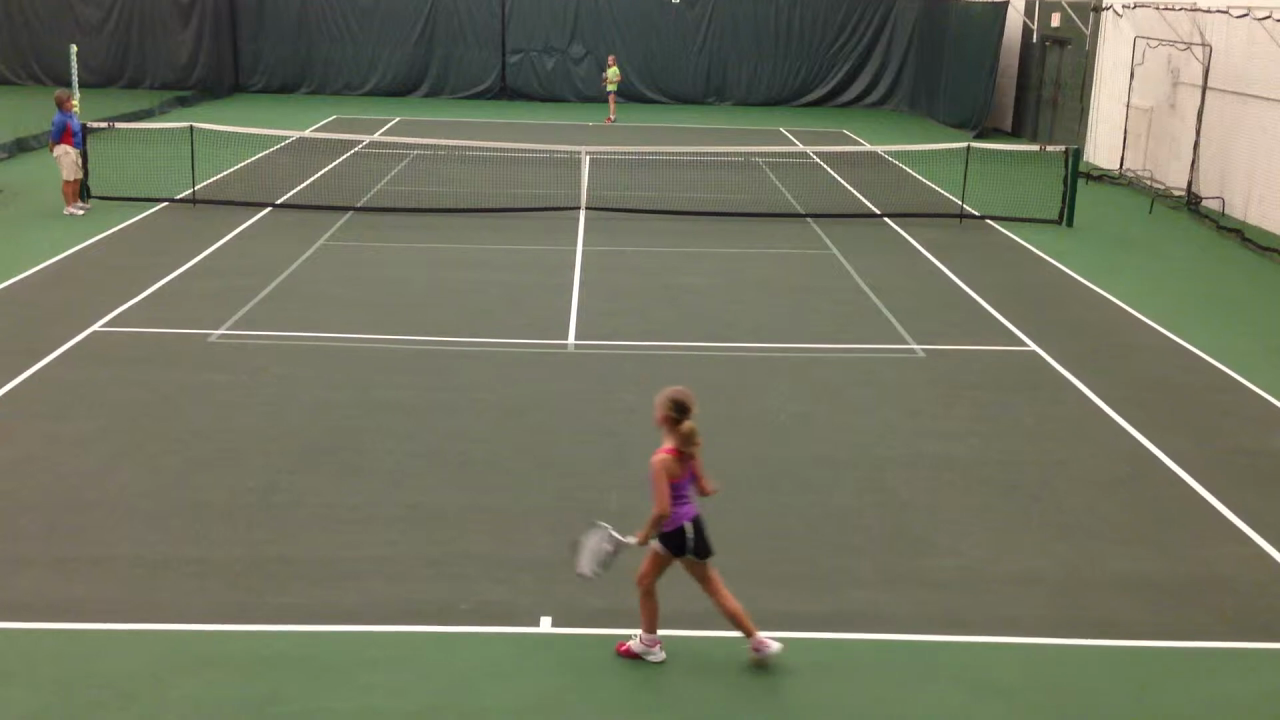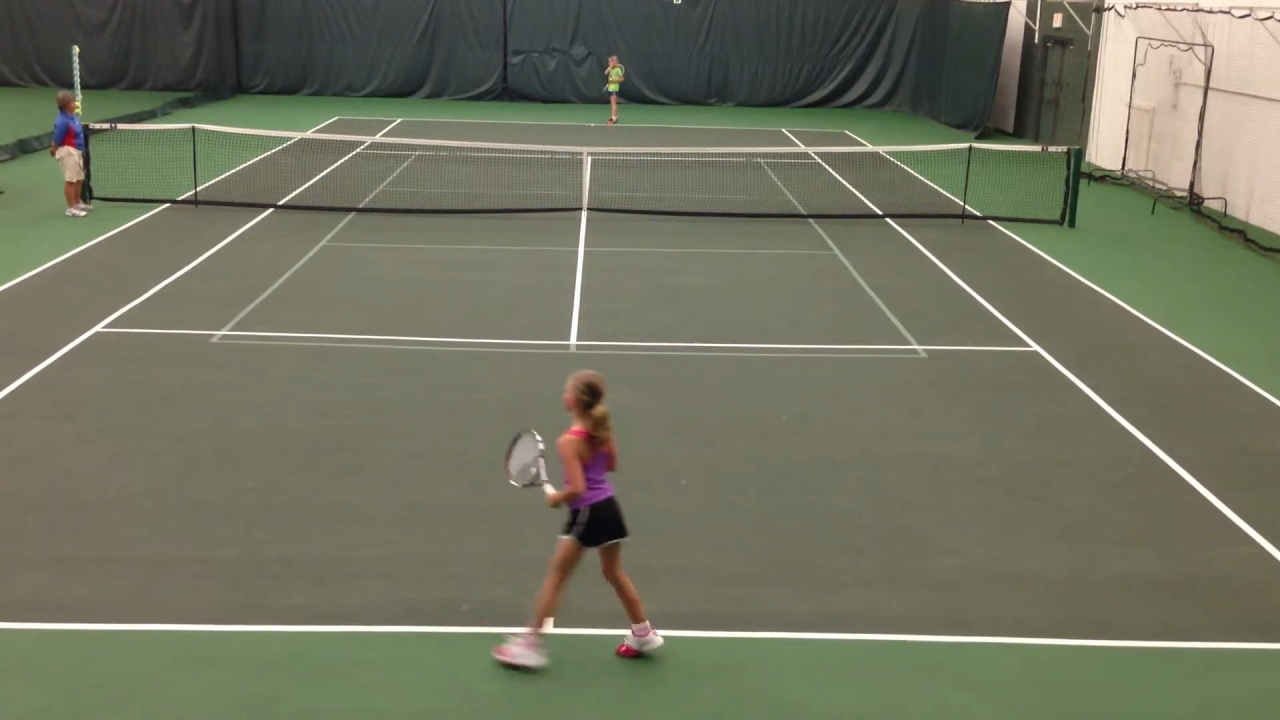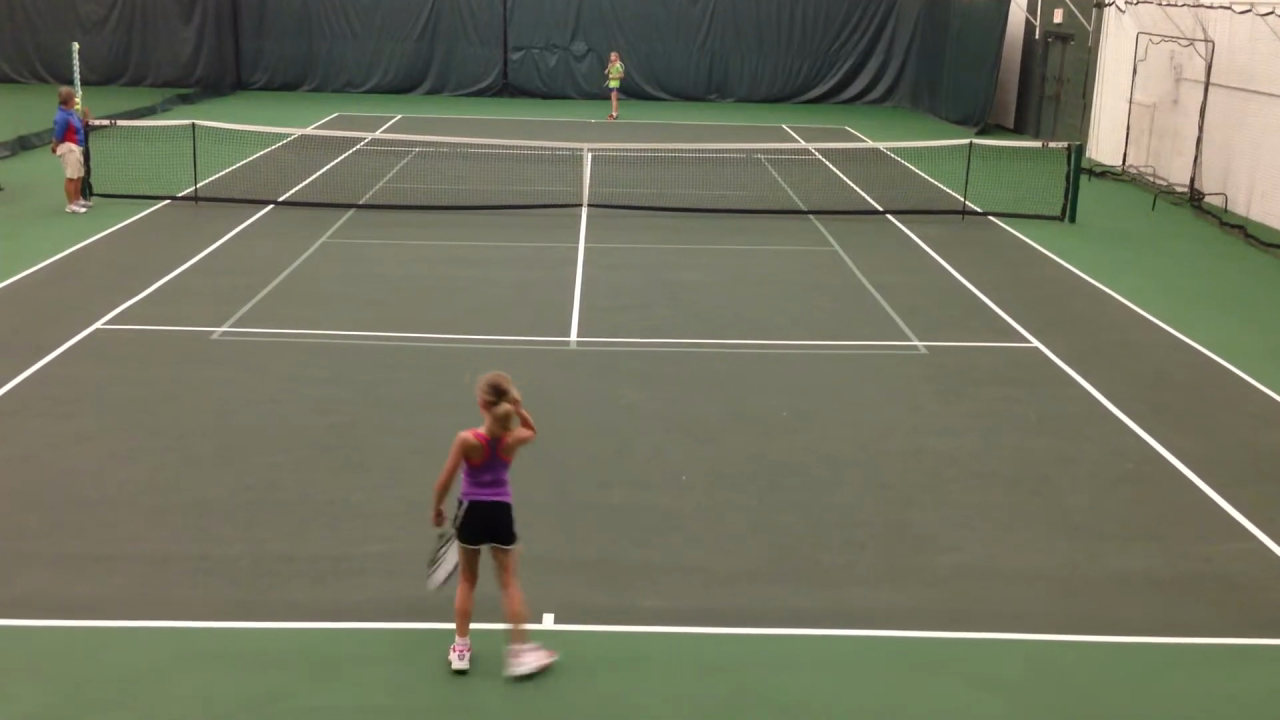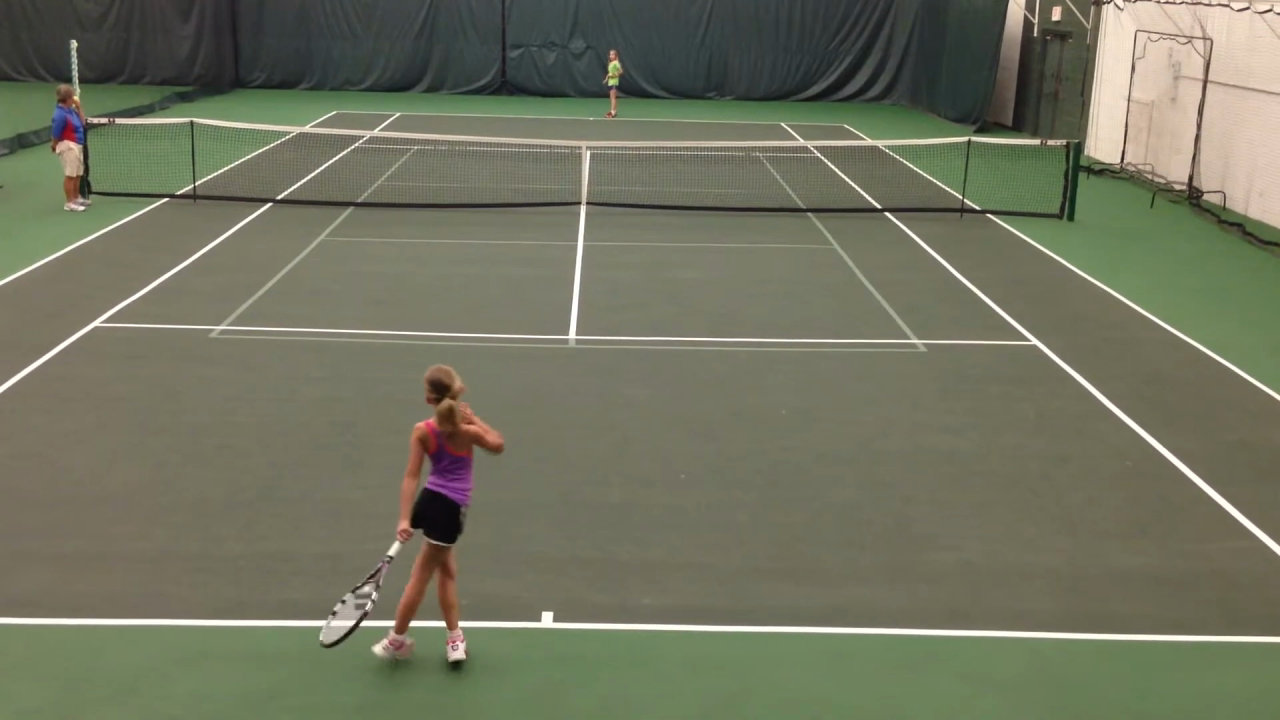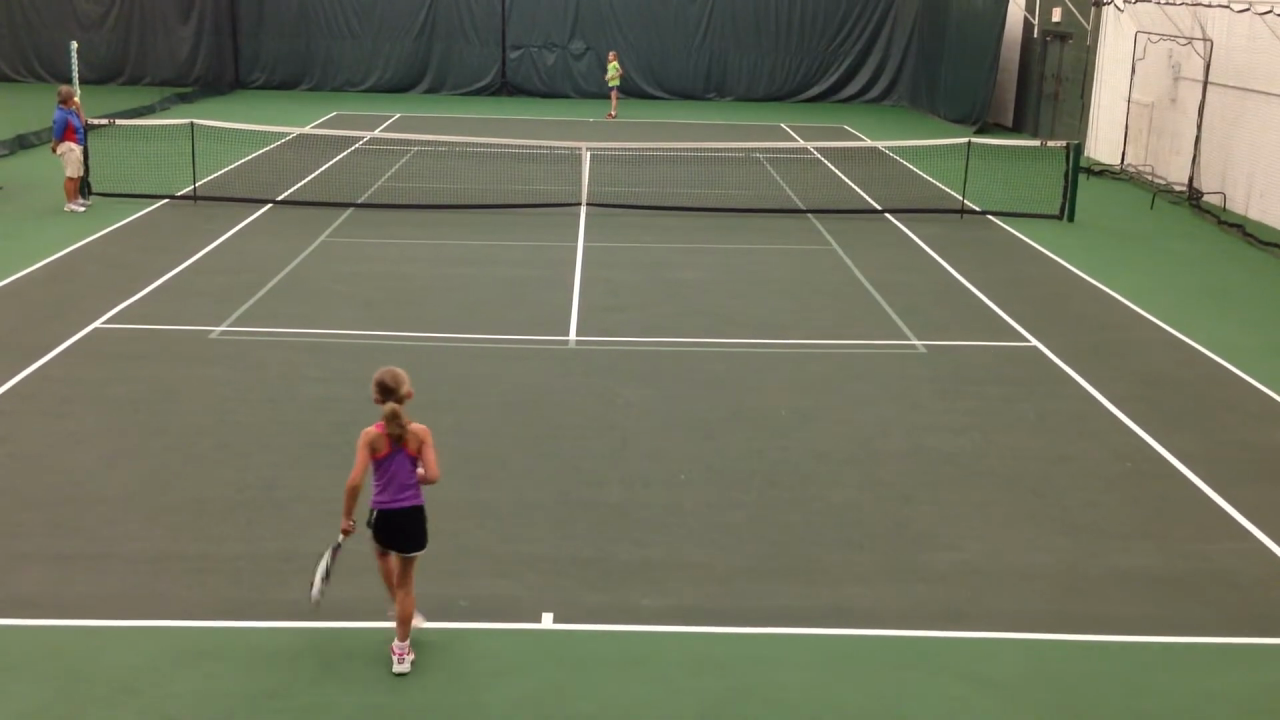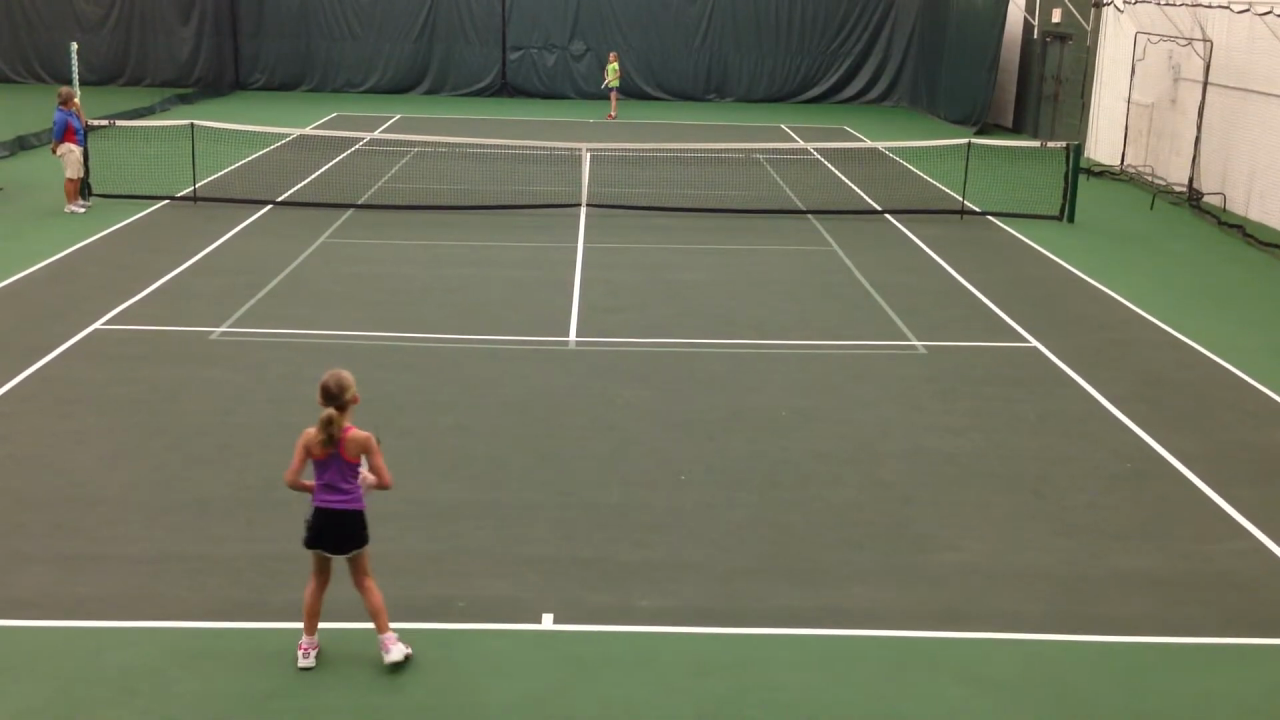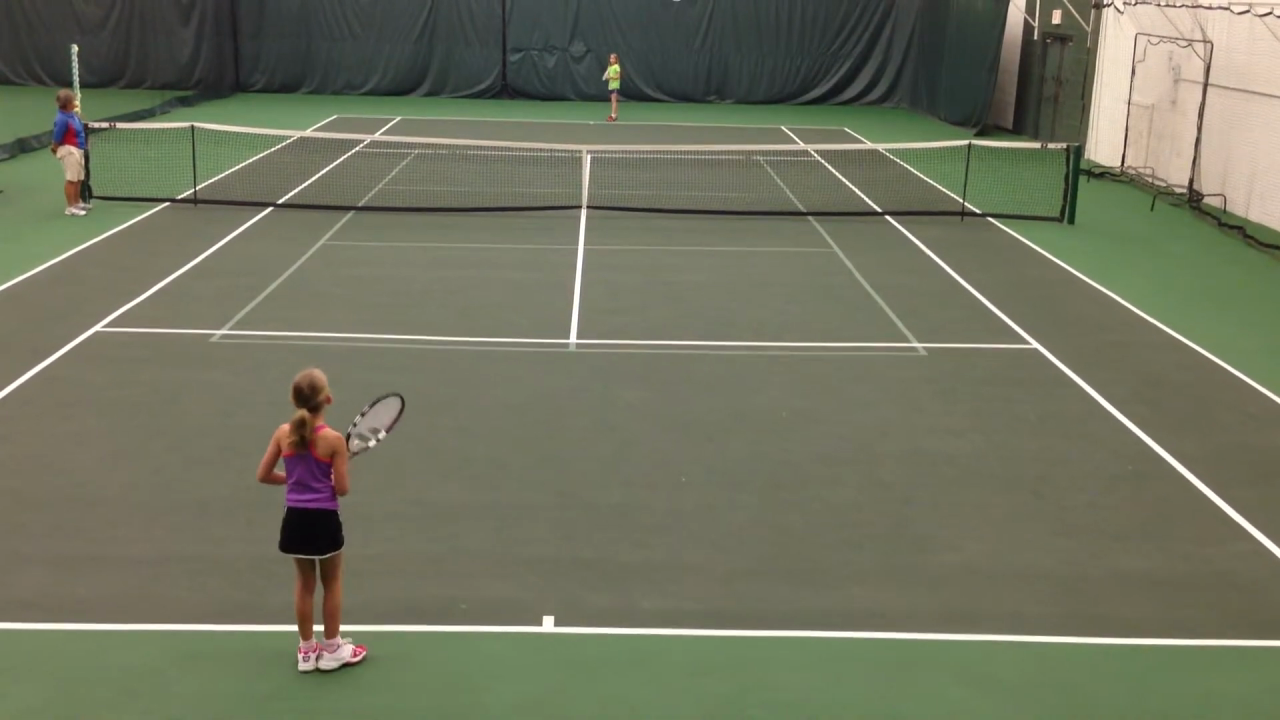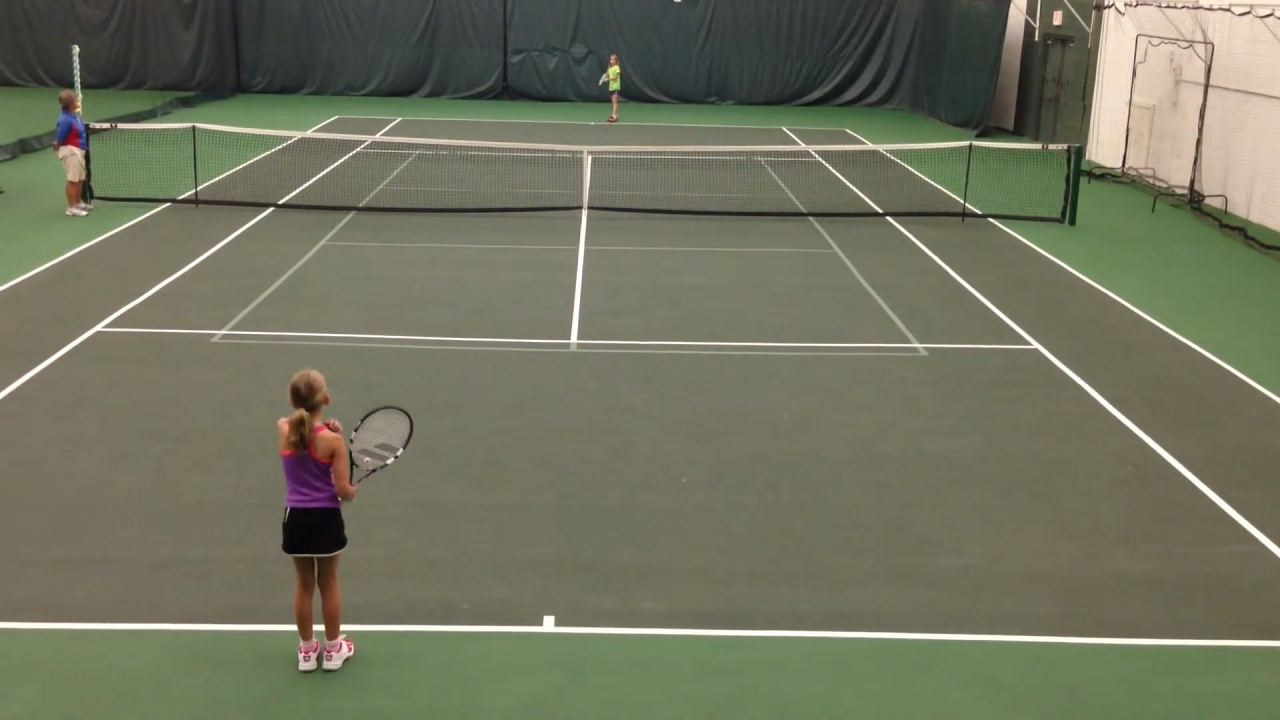
dt=0.4s
person 1, frame 1
left shoulder: (661, 461)
right shoulder: (688, 449)
left elbow: (662, 510)
right elbow: (701, 489)
left wrist: (646, 533)
right wrist: (709, 488)
left hip: (682, 532)
right hip: (678, 529)
left knee: (715, 591)
right knee: (644, 581)
left ankle: (759, 643)
right ankle: (648, 644)
person 1, frame 2
left shoulder: (569, 441)
right shoulder: (603, 432)
left elbow: (576, 490)
left wrist: (555, 498)
left hip: (586, 515)
right hip: (609, 509)
left knee: (555, 580)
right knee: (615, 574)
left ankle: (530, 645)
right ankle: (643, 634)
person 1, frame 3
left shoulder: (467, 439)
right shoulder: (515, 439)
left elbow: (444, 482)
right elbow: (531, 431)
left wrist: (437, 511)
right wrist: (519, 410)
left hip: (472, 511)
right hip: (501, 513)
left knee: (467, 581)
right knee: (509, 583)
left ankle: (461, 649)
right ankle: (520, 649)
person 1, frame 4
left shoulder: (421, 430)
right shoulder: (469, 432)
left elbow: (411, 476)
right elbow: (499, 445)
left wrist: (404, 518)
right wrist: (473, 419)
left hip: (428, 501)
right hip: (450, 508)
left knee: (447, 571)
right knee: (422, 573)
left ankle: (455, 640)
right ankle: (397, 640)
person 1, frame 5
left shoulder: (370, 435)
right shoulder: (419, 432)
left elbow: (354, 482)
right elbow: (432, 476)
left wrist: (347, 516)
right wrist: (414, 476)
left hip: (383, 514)
right hip: (412, 514)
left knee: (383, 554)
right knee: (404, 581)
left ankle: (407, 614)
right ankle: (401, 651)
person 1, frame 6
left shoulder: (310, 437)
right shoulder: (362, 439)
left elbow: (291, 480)
right elbow: (386, 483)
right wrist: (368, 481)
left hip: (322, 518)
right hip: (351, 519)
left knee: (318, 580)
right knee: (364, 580)
left ankle: (308, 647)
right ankle: (389, 643)
person 1, frame 7
left shoulder: (283, 434)
right shoulder: (334, 439)
left elbow: (263, 476)
right elbow: (342, 489)
left hip: (295, 519)
right hip: (324, 519)
left knee: (305, 583)
right knee: (332, 584)
left ankle: (306, 651)
right ankle: (332, 649)
person 1, frame 8
left shoulder: (283, 429)
right shoulder: (334, 441)
right elbow: (343, 492)
right wrist: (353, 491)
left hip: (296, 519)
right hip: (326, 519)
left knee: (304, 585)
right knee: (329, 584)
left ankle: (307, 650)
right ankle: (333, 649)
